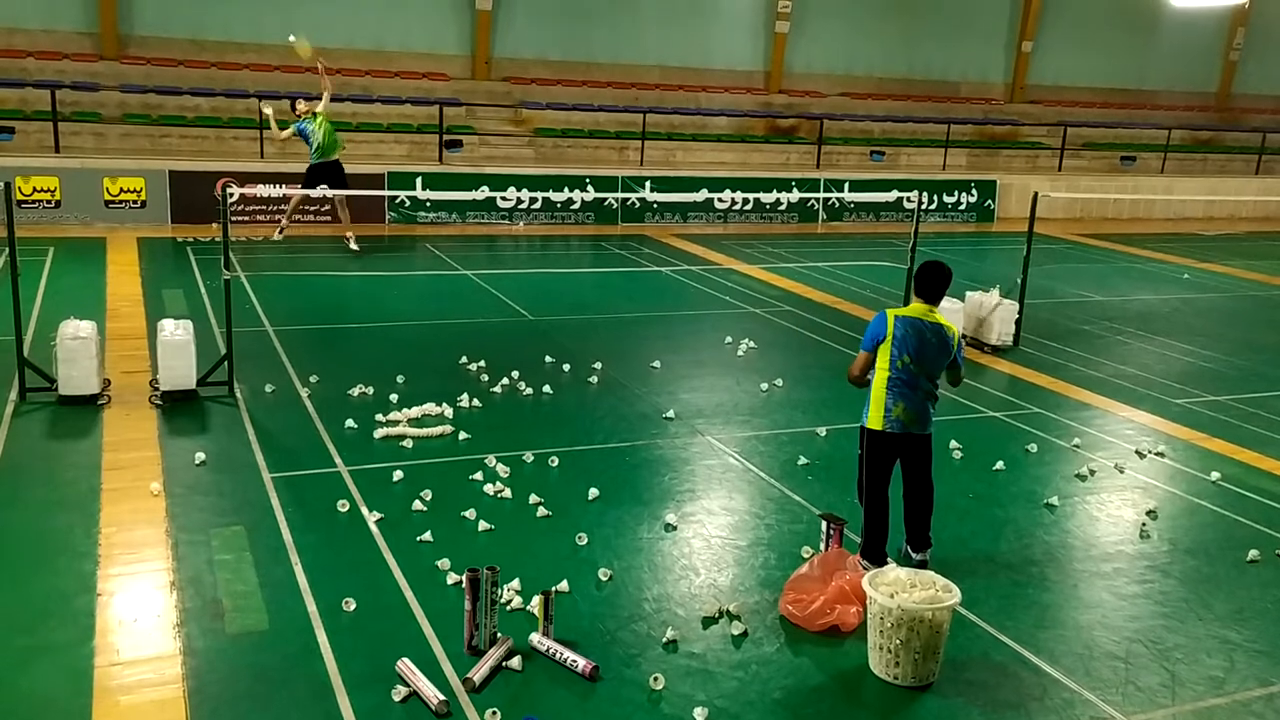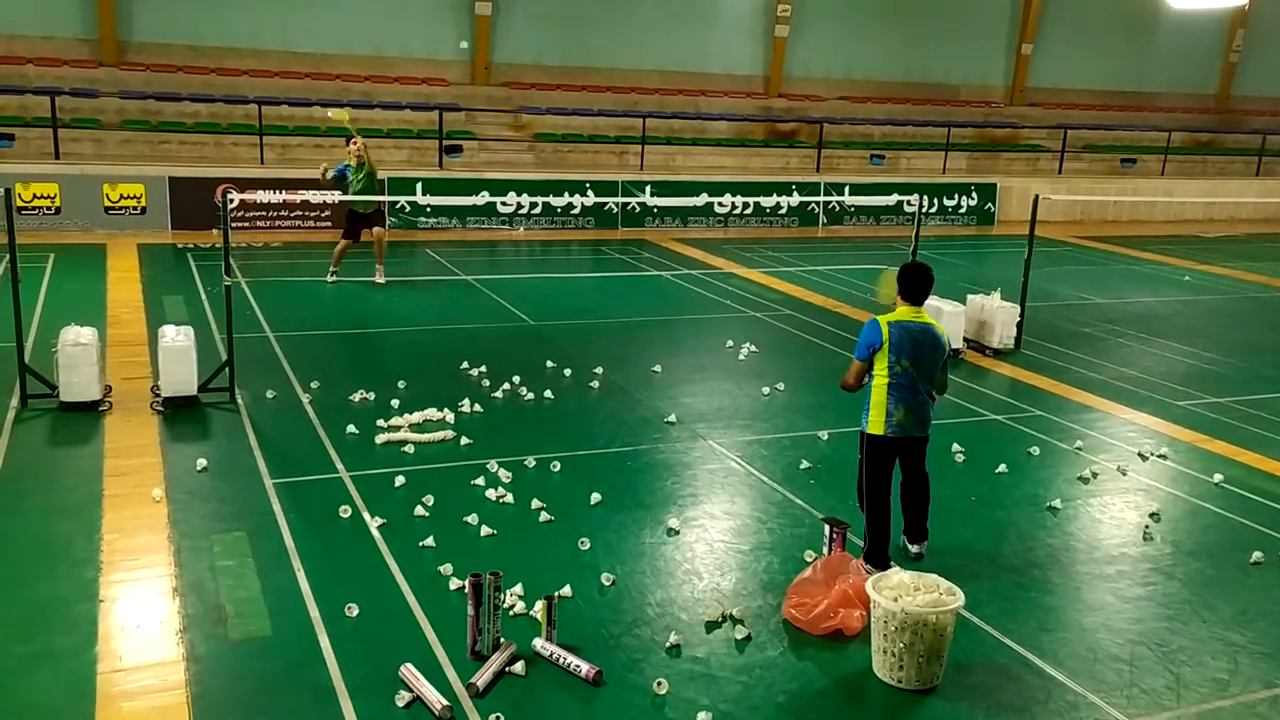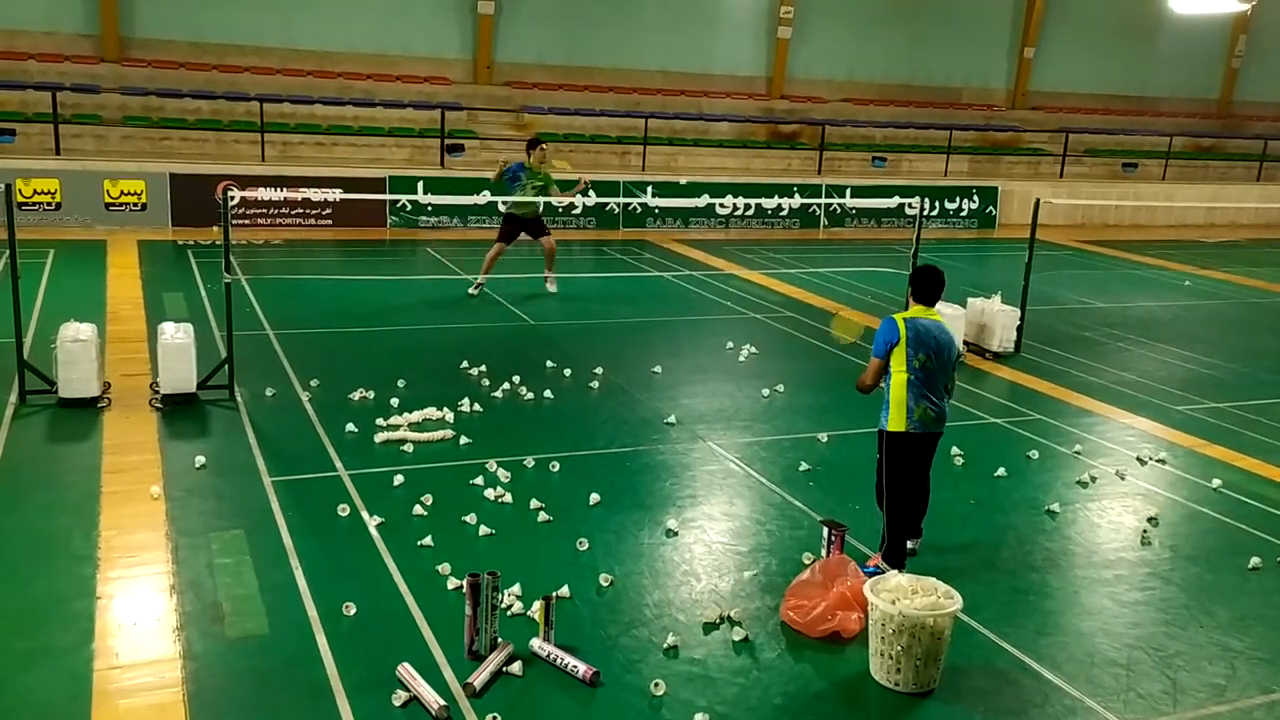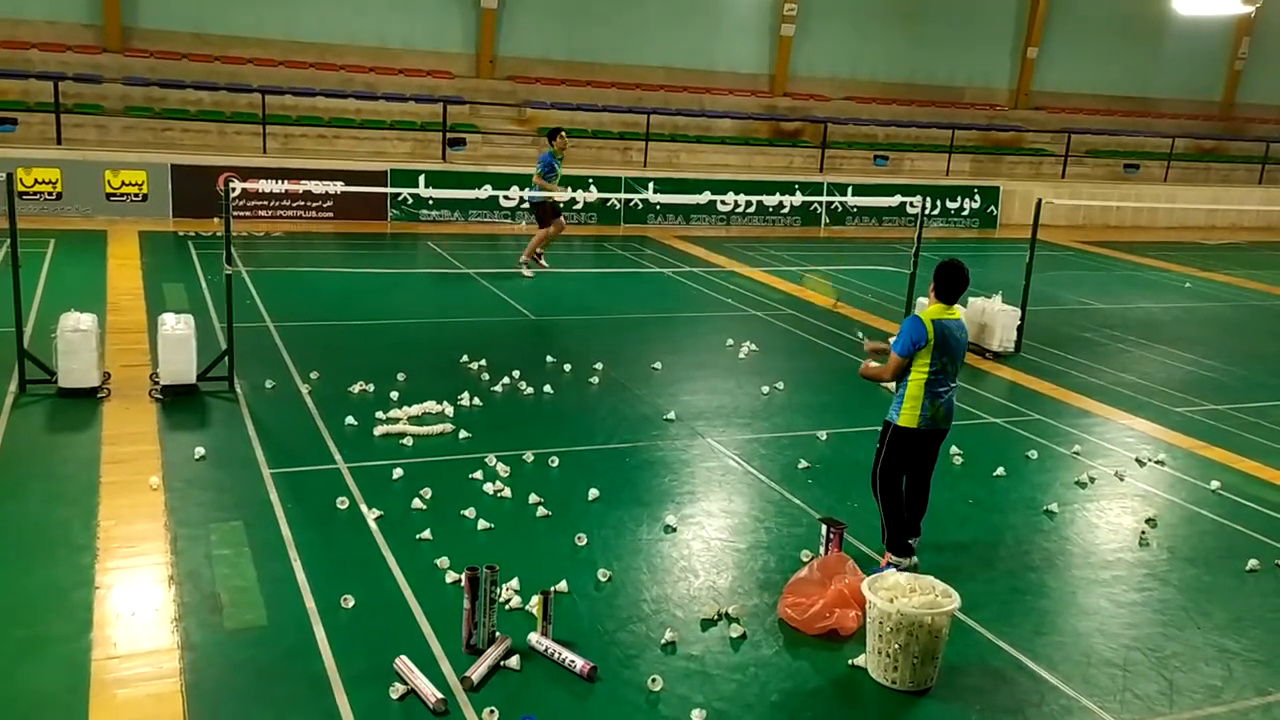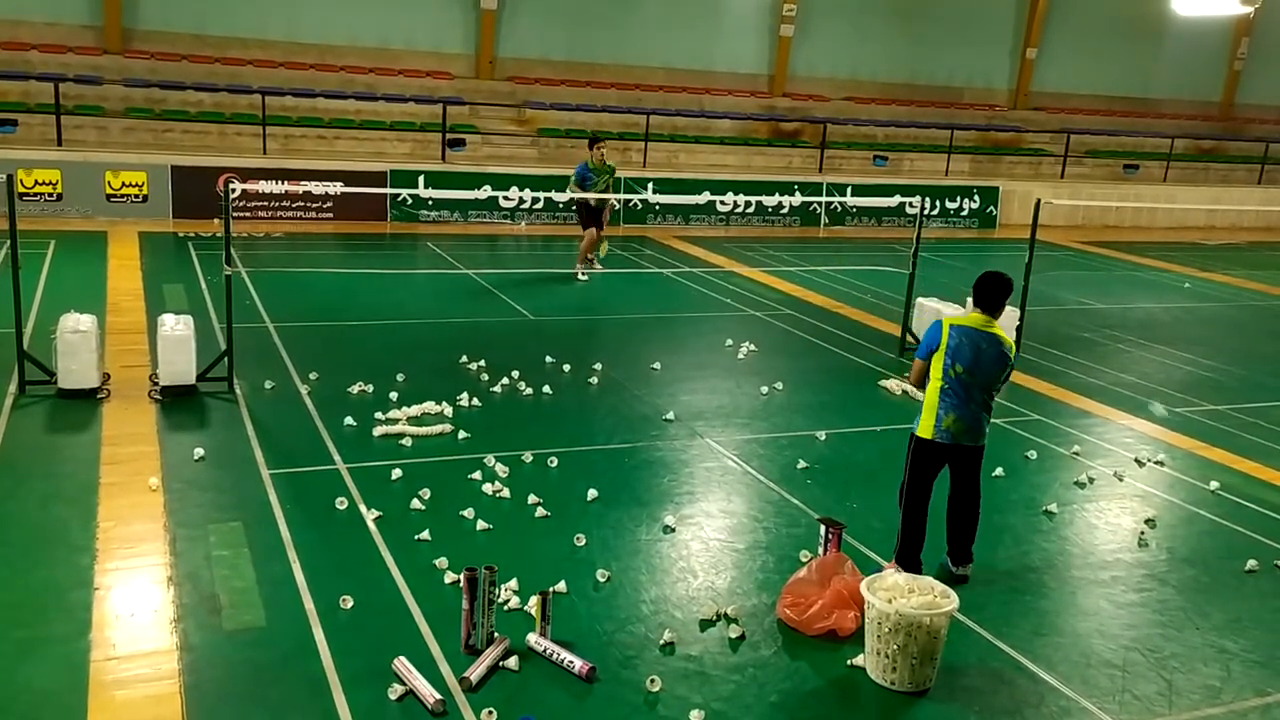
dt=1s
person 1, frame 1
left shoulder: (888, 320)
right shoulder: (950, 335)
left elbow: (857, 372)
right elbow: (955, 380)
left wrist: (863, 380)
left hip: (882, 422)
right hip: (921, 423)
left knee: (874, 490)
right knee: (919, 487)
left ankle: (873, 558)
right ankle: (918, 549)
person 1, frame 2
left shoulder: (878, 327)
right shoulder: (938, 334)
left elbow: (853, 381)
right elbow: (941, 387)
left wrist: (845, 382)
left hip: (882, 426)
right hip: (920, 425)
left knee: (875, 493)
right knee: (916, 479)
left ankle: (877, 564)
right ankle: (916, 540)
person 1, frame 3
left shoulder: (894, 325)
right shoulder: (947, 334)
left elbow: (870, 380)
left wrist: (861, 386)
left hip: (900, 423)
right hip: (934, 422)
left knee: (891, 489)
right knee: (919, 479)
left ankle: (892, 560)
right ankle: (911, 536)
person 1, frame 4
left shoulder: (919, 323)
right shoulder: (959, 326)
left elbow: (890, 373)
left wrist: (868, 369)
right wrist: (886, 347)
left hip: (909, 418)
right hip: (940, 418)
left knee: (885, 480)
right knee: (919, 478)
left ankle: (899, 553)
right ankle: (910, 534)
person 1, frame 5
left shoulder: (943, 329)
right shoulder: (1006, 348)
left elbow: (915, 378)
left hip: (933, 430)
right hip: (973, 436)
left knee: (915, 498)
right knee: (965, 498)
left ankle: (907, 566)
right ankle: (960, 562)
